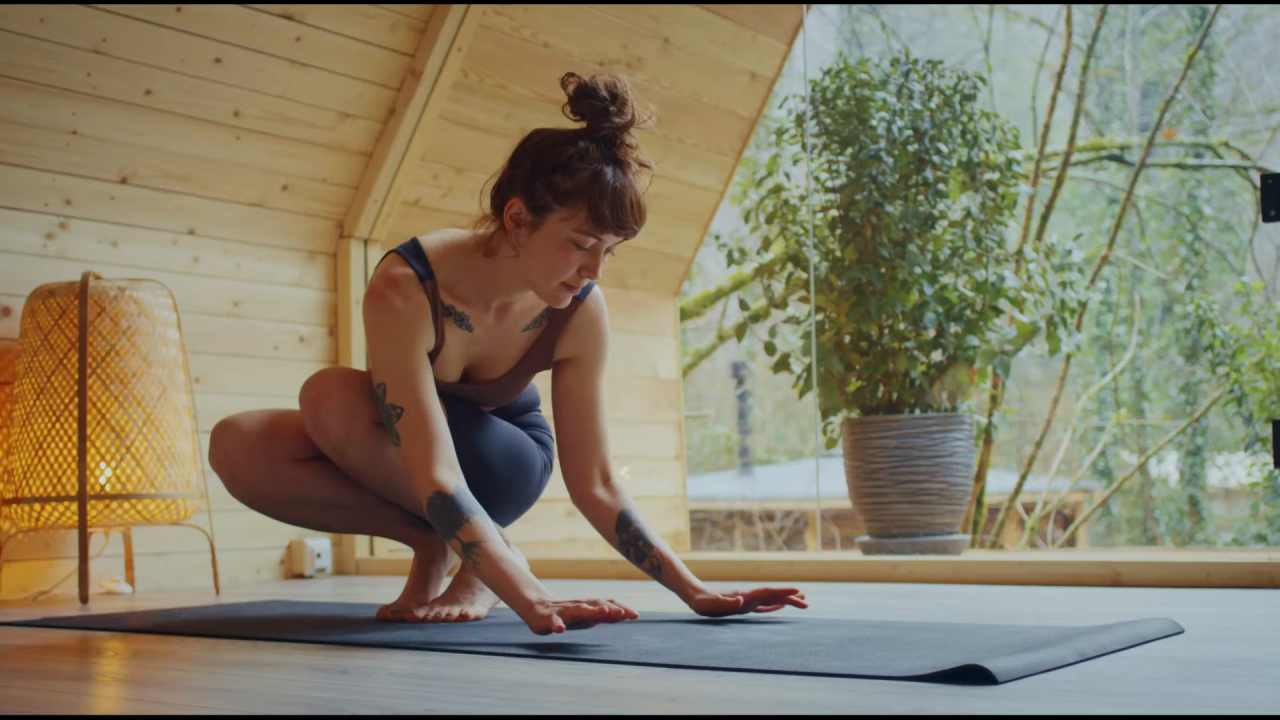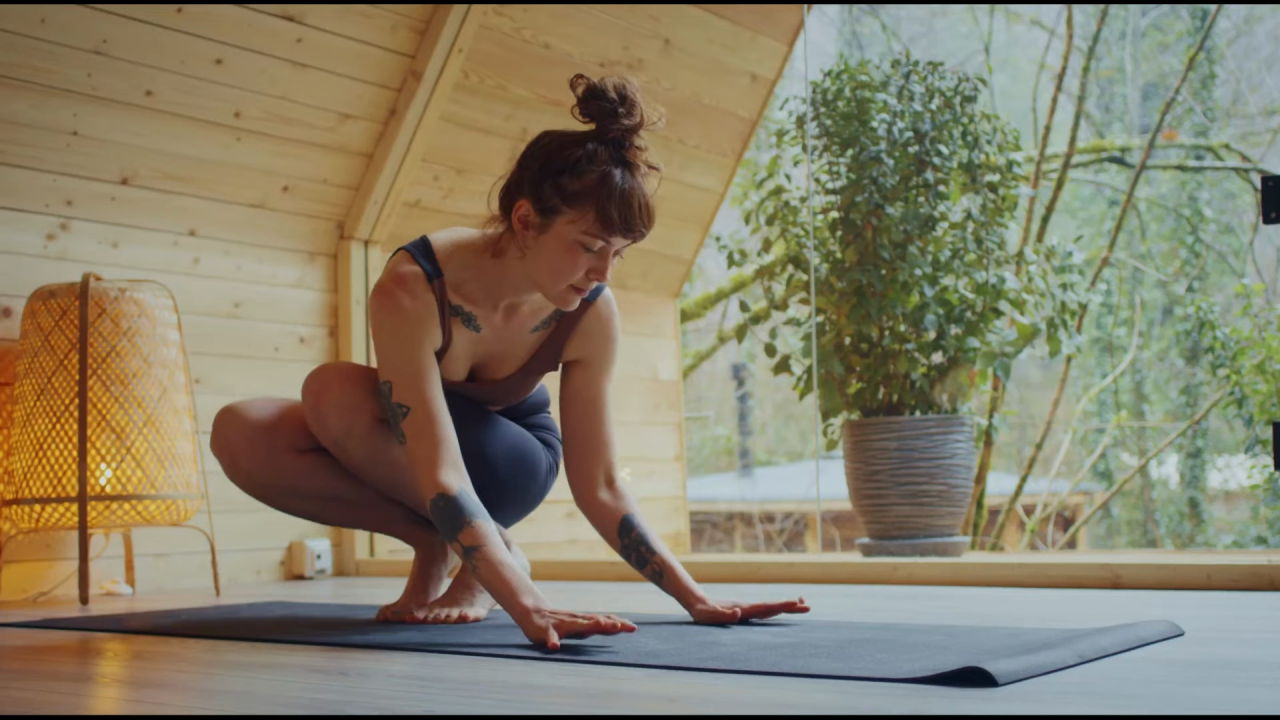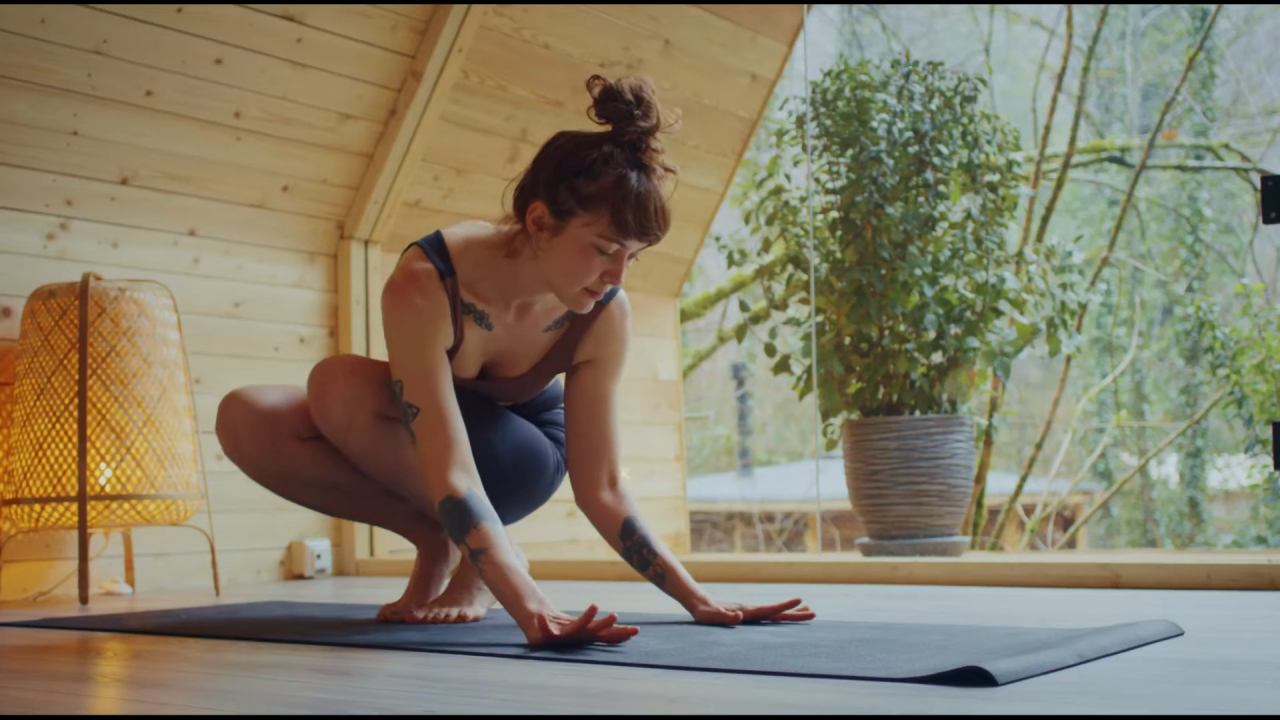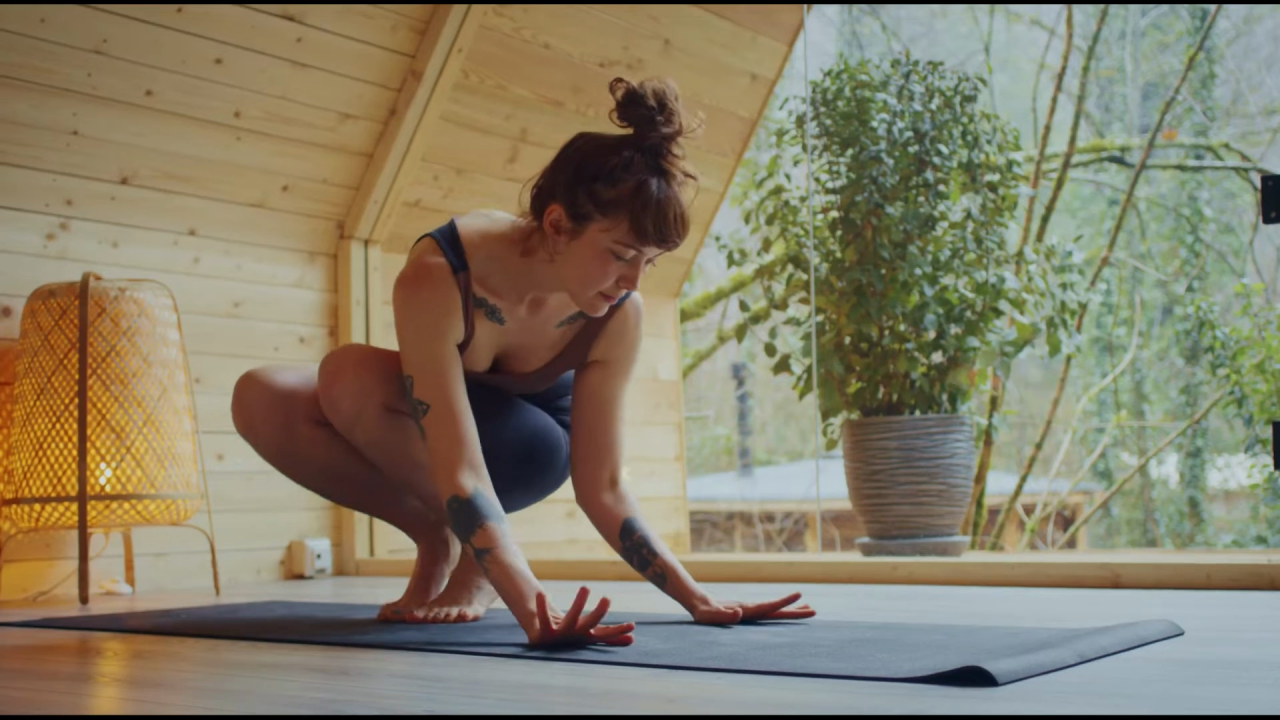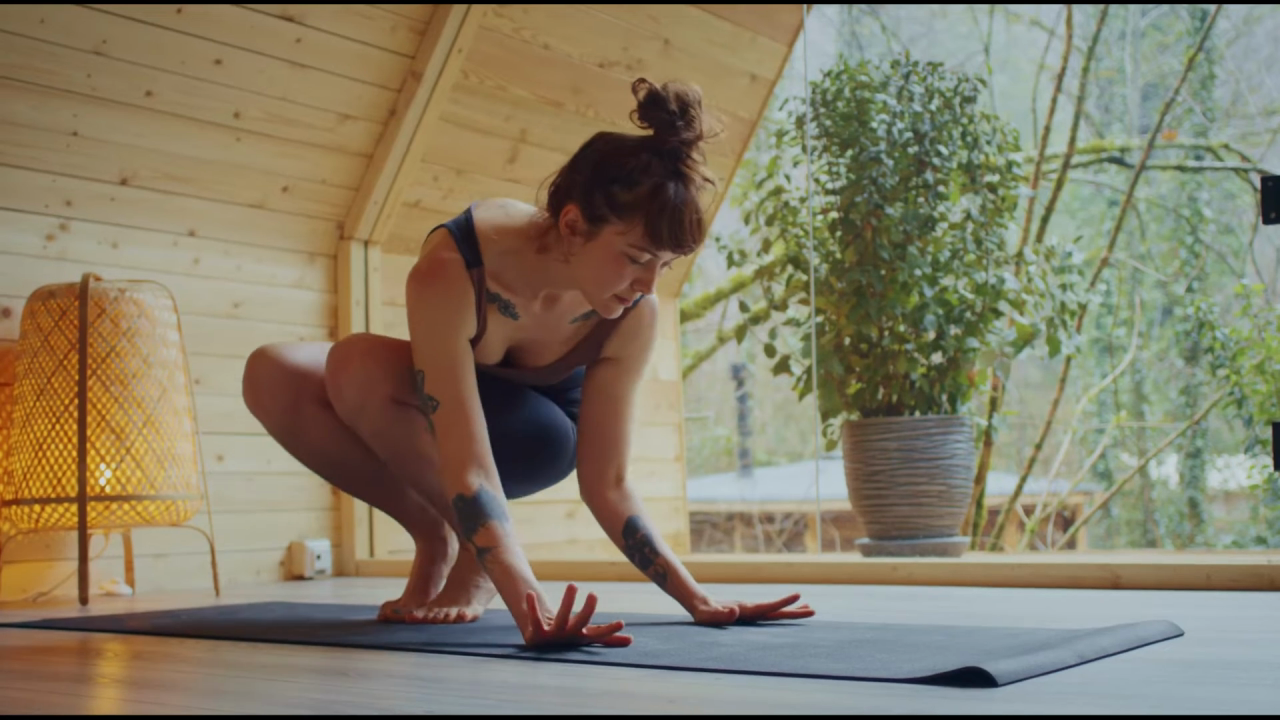
dt=0.2s
person 1, frame 1
left shoulder: (581, 314)
right shoulder: (402, 291)
left elbow: (594, 485)
right elbow: (435, 476)
left wrist: (692, 590)
right wrist: (530, 600)
left hip: (506, 462)
right hip: (401, 459)
left knee: (331, 401)
right knee: (239, 449)
left ankle: (484, 556)
right ankle: (434, 544)
person 1, frame 2
left shoulder: (591, 316)
right shoulder: (410, 290)
left elbow: (598, 487)
right elbow: (441, 475)
left wrist: (695, 598)
right wrist: (528, 607)
left hip: (514, 462)
right hip: (408, 460)
left knee: (334, 394)
right knee: (240, 434)
left ankle: (488, 556)
right ankle: (433, 543)
person 1, frame 3
left shoulder: (604, 317)
right shoulder: (423, 286)
left elbow: (601, 489)
right elbow: (451, 476)
left wrist: (697, 601)
right wrist: (532, 610)
left hip: (525, 455)
right hip: (416, 450)
left knee: (339, 388)
right knee: (245, 419)
left ankle: (478, 553)
right ankle: (437, 543)
person 1, frame 4
left shoulder: (618, 318)
right shoulder: (436, 278)
left elbow: (600, 489)
right elbow: (460, 474)
left wrist: (697, 600)
right wrist: (533, 609)
left hip: (533, 444)
right hip: (423, 435)
left knee: (350, 378)
right knee: (261, 399)
left ankle: (476, 557)
right ankle: (439, 541)
person 1, frame 5
left shoulder: (634, 317)
right shoulder: (449, 272)
left elbow: (606, 485)
right elbow: (469, 469)
left wrist: (696, 599)
right wrist: (530, 607)
left hip: (540, 433)
right hip: (434, 417)
left knee: (358, 369)
right knee: (272, 376)
left ankle: (474, 559)
right ankle: (436, 538)
